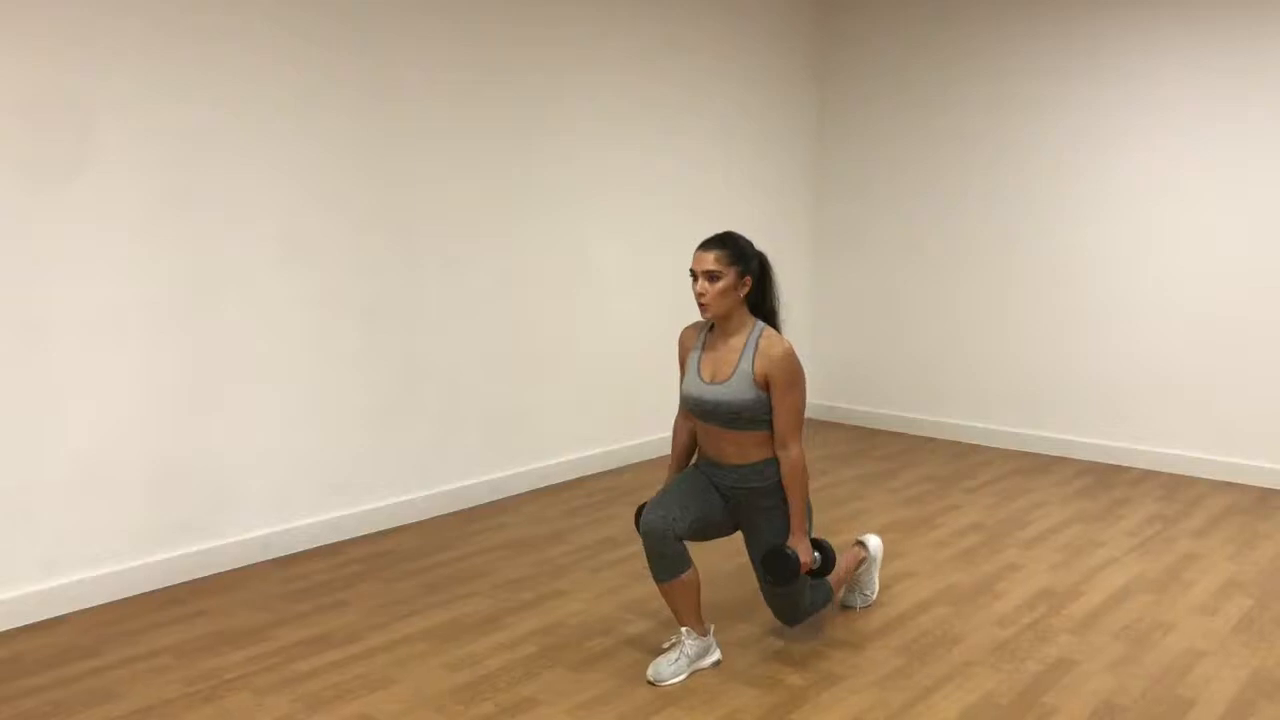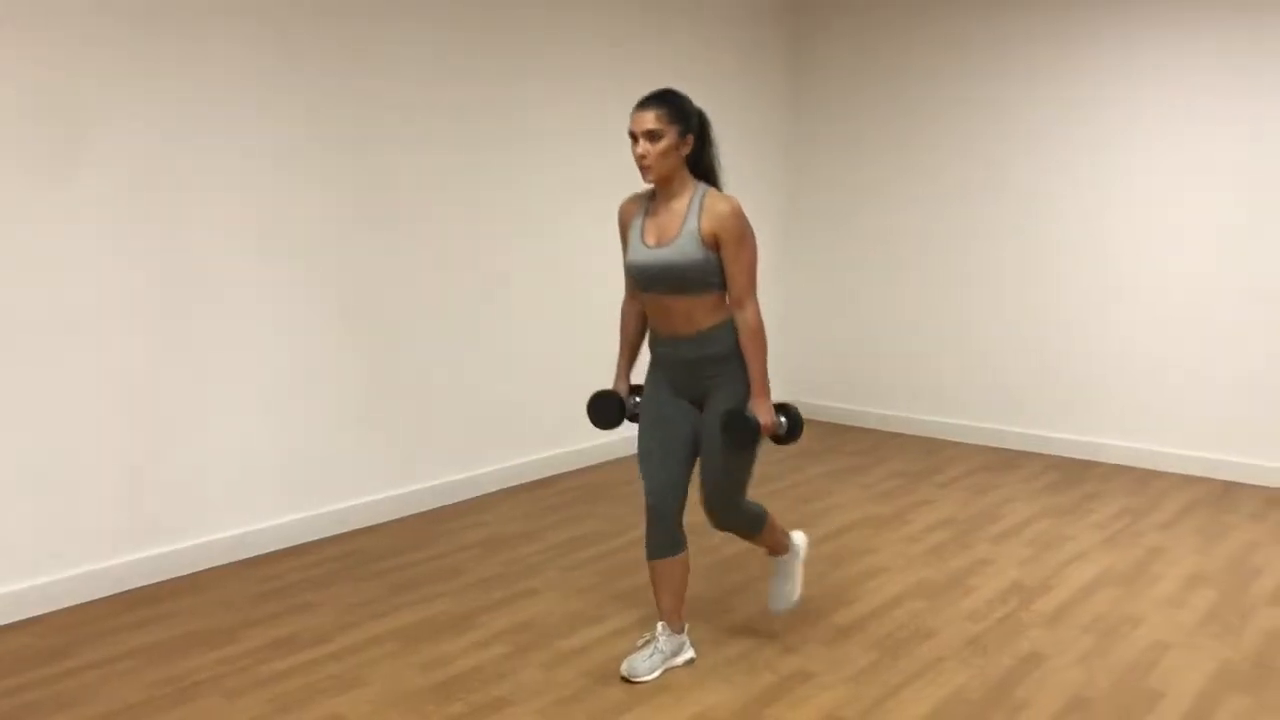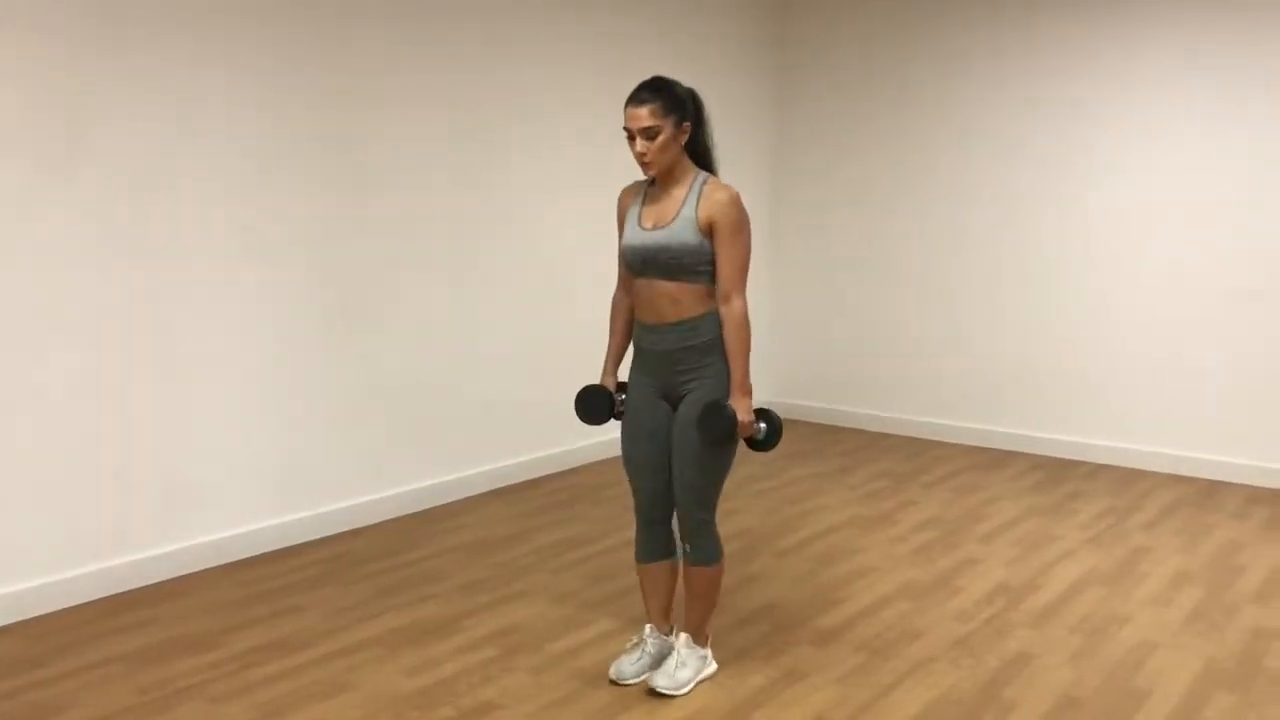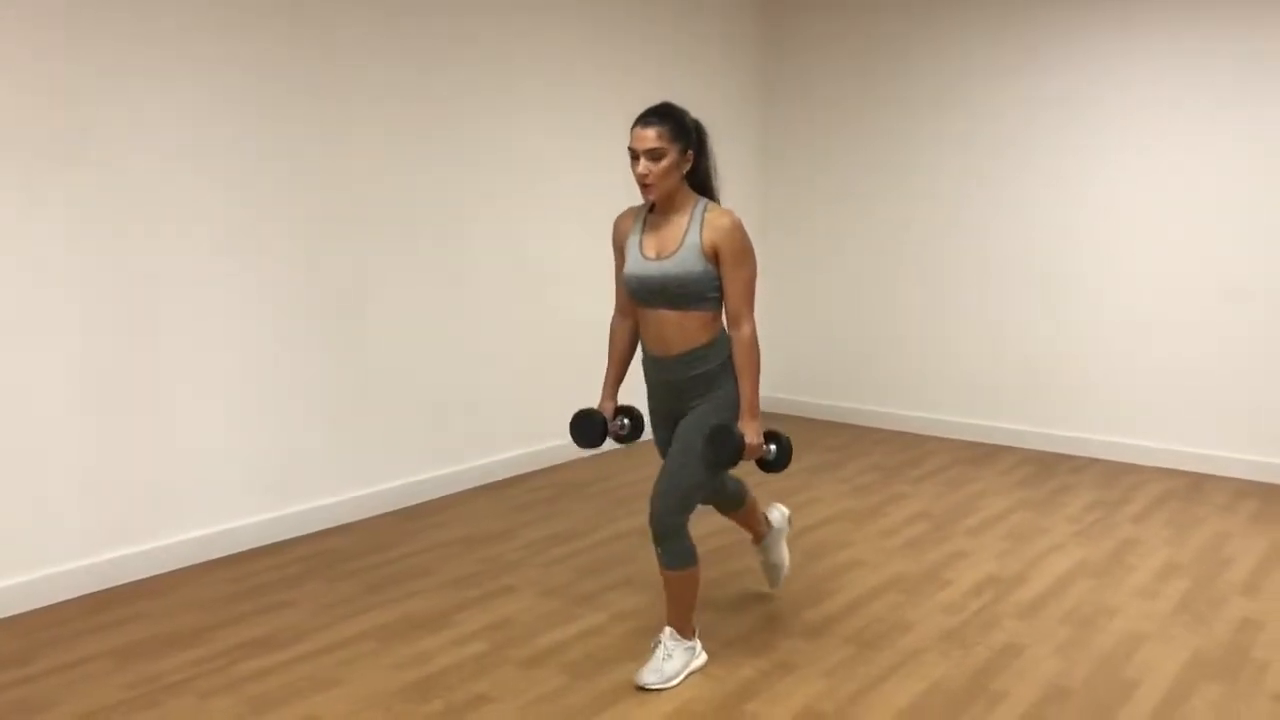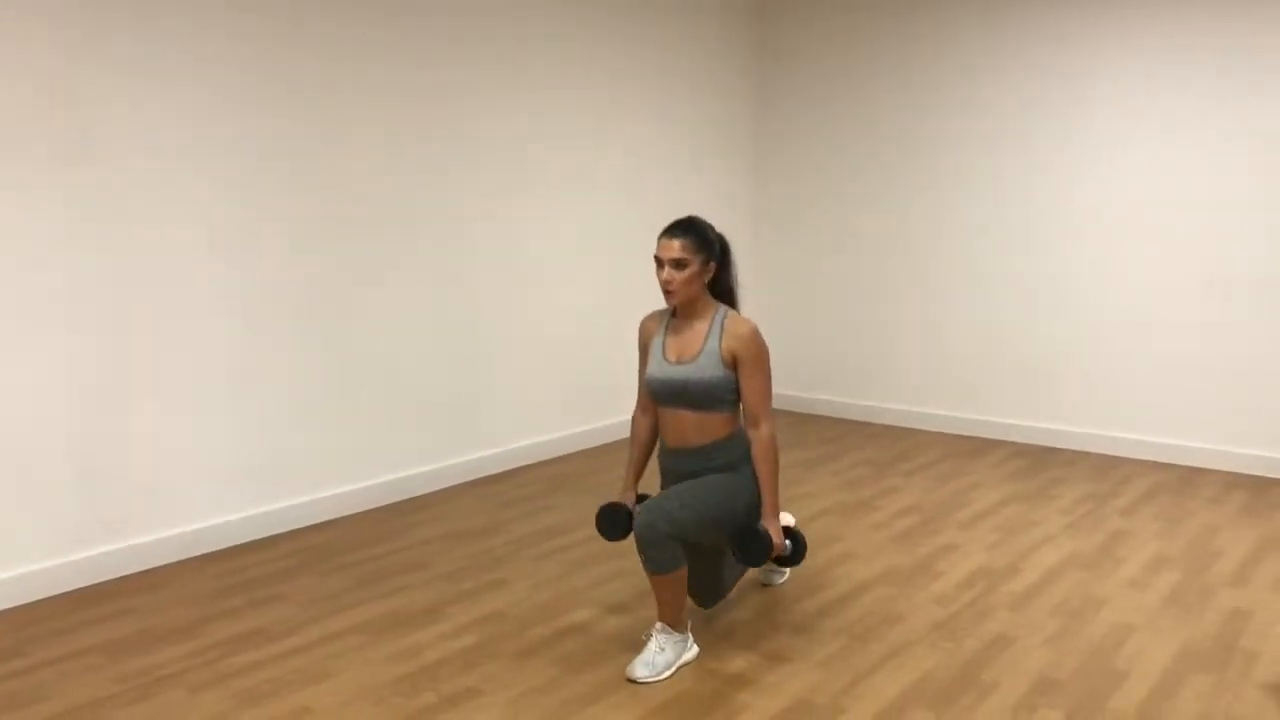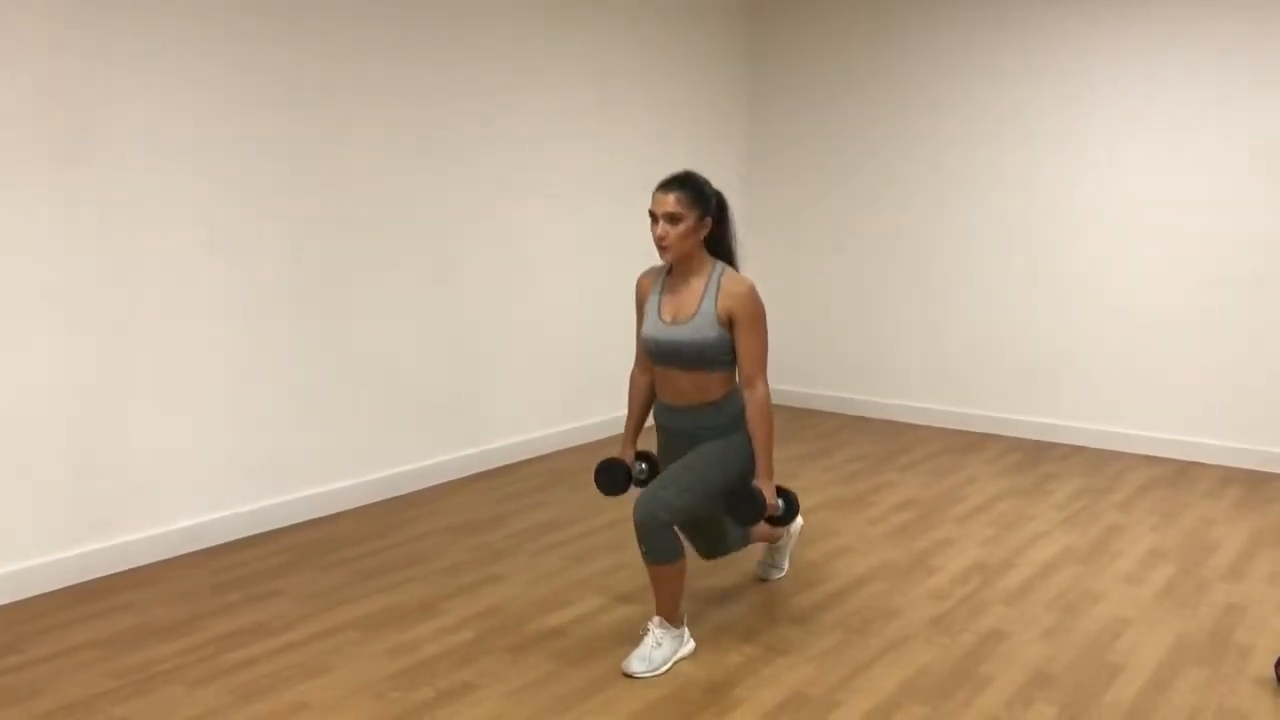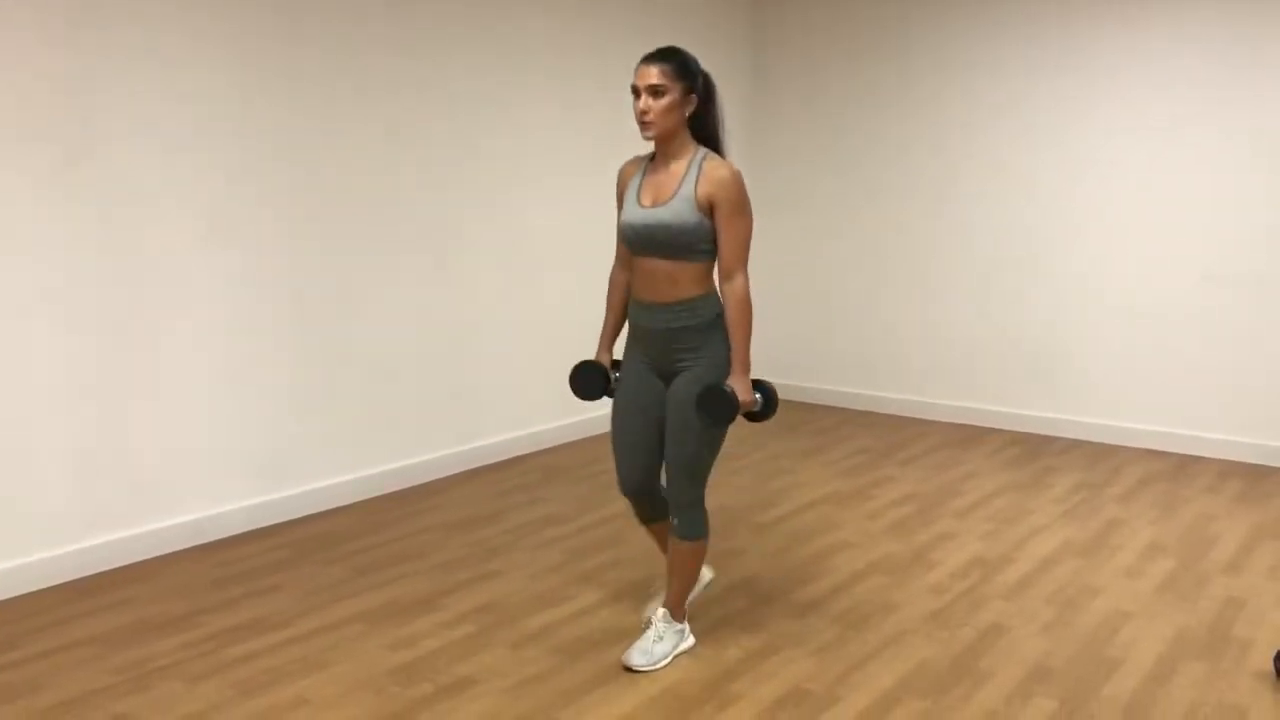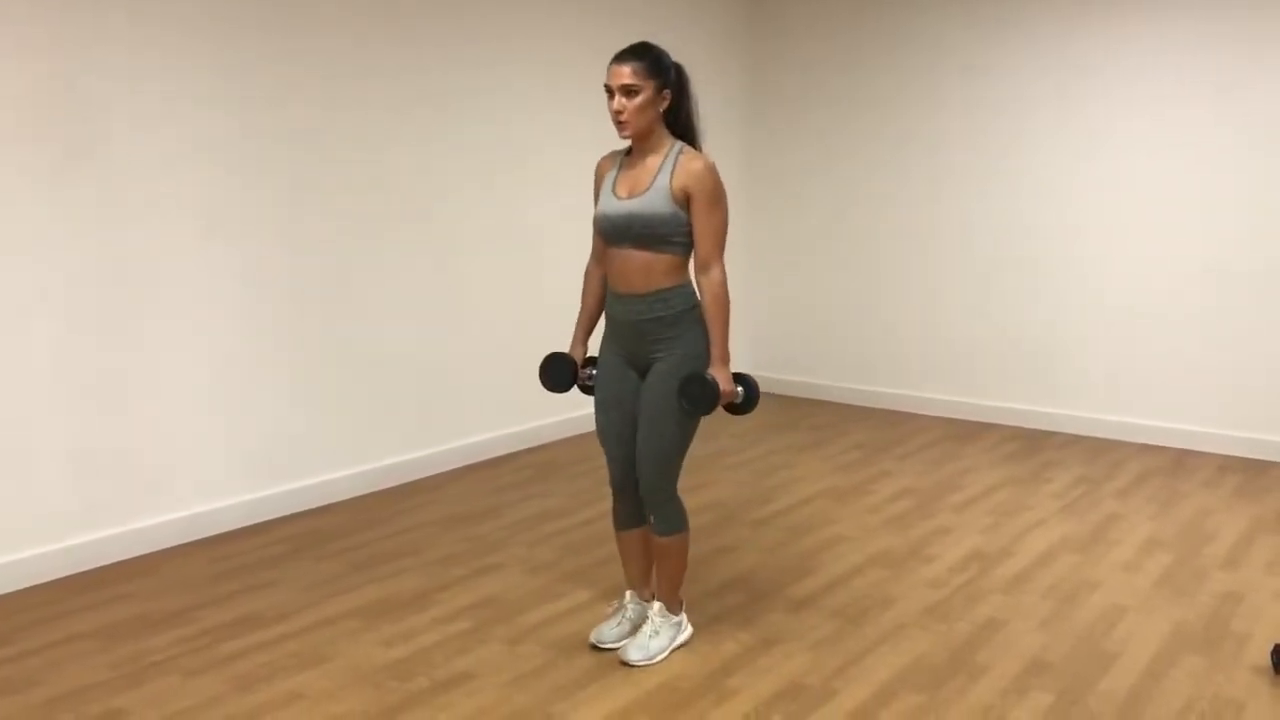
dt=0.5s
person 1, frame 1
left shoulder: (774, 353)
right shoulder: (690, 340)
left elbow: (791, 448)
left wrist: (800, 532)
right wrist: (669, 486)
left hip: (767, 488)
right hip: (711, 478)
left knee: (792, 610)
right knee: (656, 525)
left ankle: (860, 553)
right ankle: (696, 640)
person 1, frame 2
left shoulder: (720, 212)
right shoulder: (631, 212)
left elbow: (746, 308)
left wrist: (761, 394)
right wrist: (622, 374)
left hip: (725, 370)
right hip: (667, 375)
left knee: (722, 507)
right knee: (661, 507)
left ankle: (785, 547)
right ankle: (672, 636)
person 1, frame 3
left shoulder: (719, 201)
right shoulder: (630, 200)
left elbow: (733, 302)
left wrist: (741, 392)
right wrist: (610, 368)
left hip: (704, 366)
right hip: (649, 369)
left knee: (694, 515)
right knee: (649, 512)
left ankle: (696, 648)
right ankle: (656, 636)
person 1, frame 4
left shoulder: (722, 227)
right shoulder: (627, 225)
left elbow: (743, 326)
right elbow: (625, 317)
left wrist: (750, 414)
right wrist: (609, 392)
left hip: (713, 387)
right hip: (662, 389)
left knee: (665, 513)
right knee: (704, 487)
left ankle: (682, 640)
right ankle: (768, 524)
person 1, frame 5
left shoulder: (740, 333)
right shoulder: (651, 328)
left elbow: (760, 426)
right elbow: (645, 412)
left wrist: (769, 513)
right wrist: (628, 486)
left hip: (731, 474)
right hip: (678, 475)
left knee: (653, 522)
right knee: (707, 591)
left ankle: (673, 637)
person 1, frame 6
left shoulder: (736, 292)
right shoulder: (648, 284)
left elbow: (755, 387)
right elbow: (643, 369)
left wrist: (764, 475)
right wrist: (628, 442)
left hip: (726, 436)
right hip: (674, 435)
left knee: (652, 511)
right knee: (710, 542)
left ankle: (670, 629)
right ankle: (776, 531)
person 1, frame 7
left shoulder: (719, 177)
right shoulder: (629, 175)
left elbow: (734, 280)
left wrist: (739, 370)
right wrist: (606, 345)
left hip: (700, 345)
right hip: (643, 346)
left knee: (683, 490)
right knee: (633, 480)
left ankle: (674, 622)
right ankle: (689, 570)
person 1, frame 8
left shoulder: (694, 170)
right shoulder: (607, 168)
left elbow: (710, 270)
left wrist: (720, 361)
right wrist: (580, 338)
left hip: (676, 335)
right hip: (620, 339)
left knee: (655, 483)
right knee: (622, 483)
left ankle: (671, 614)
right ankle: (637, 602)
